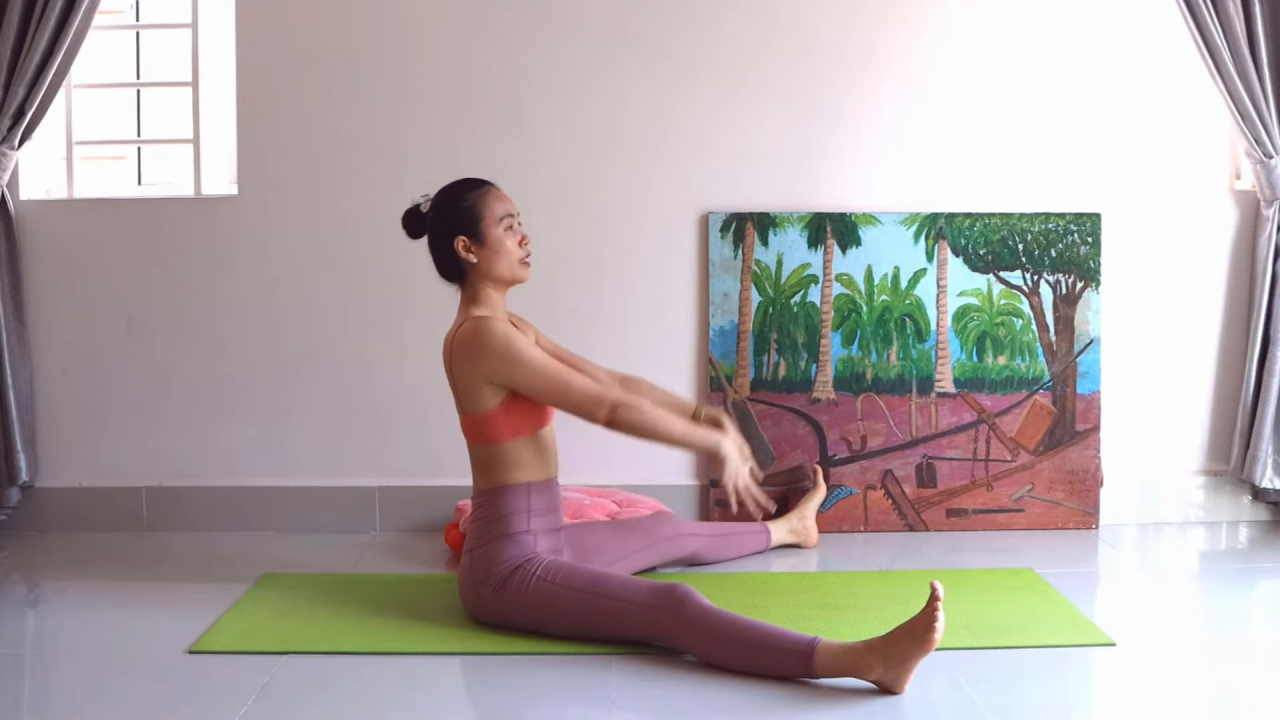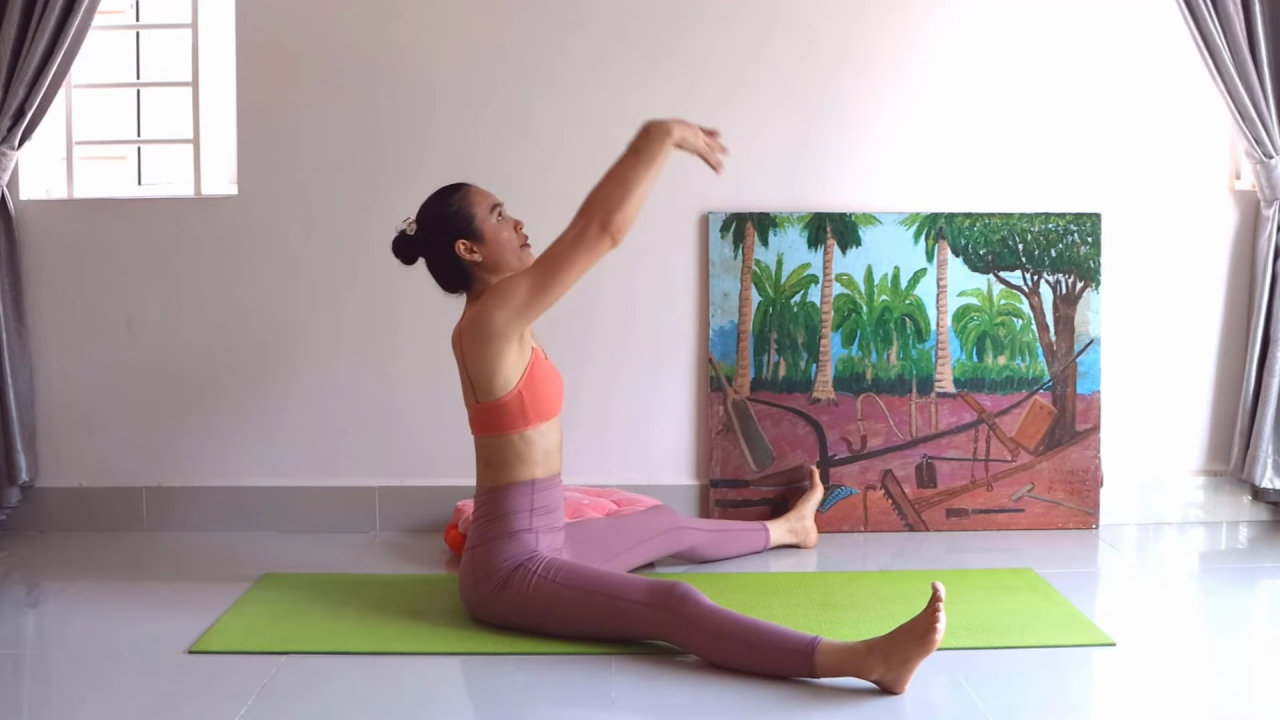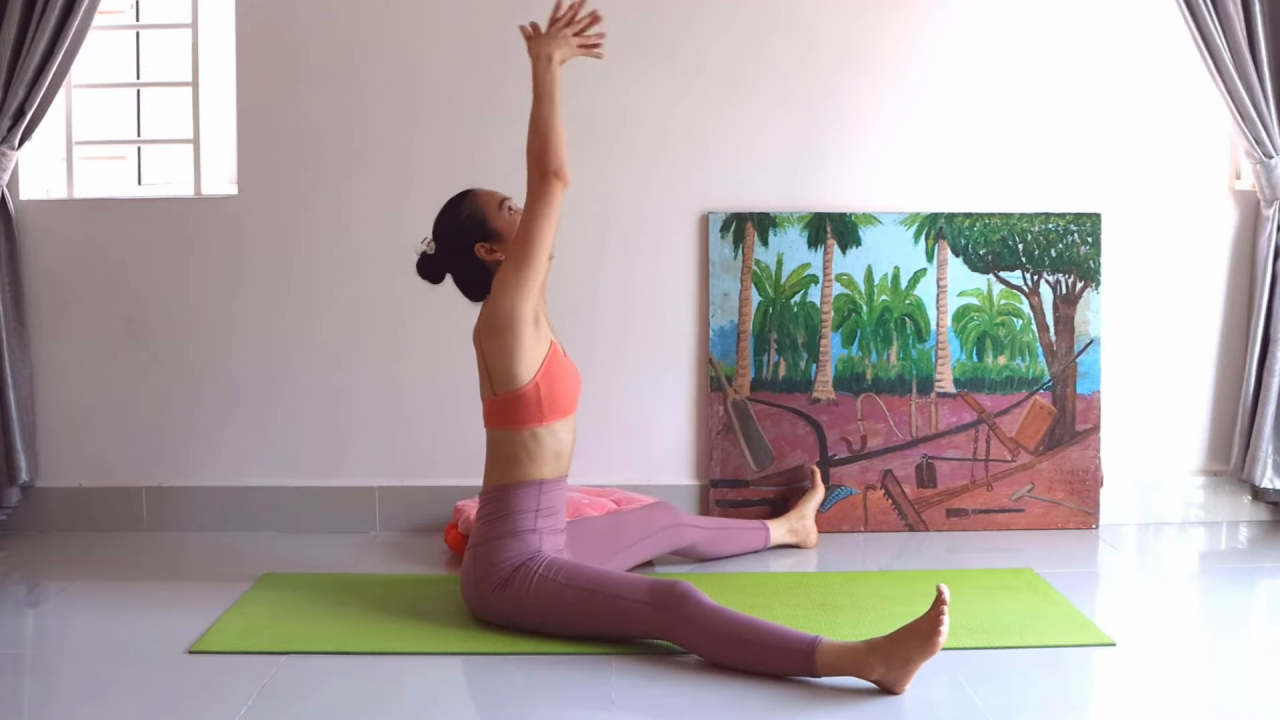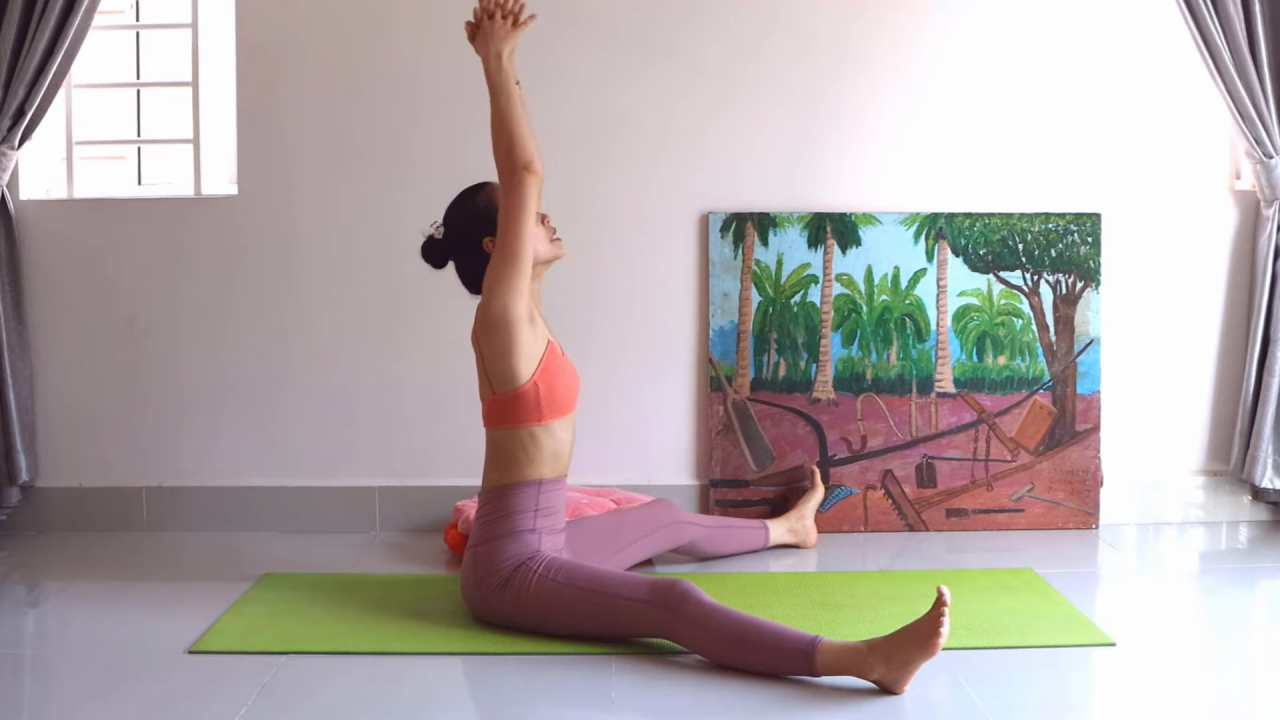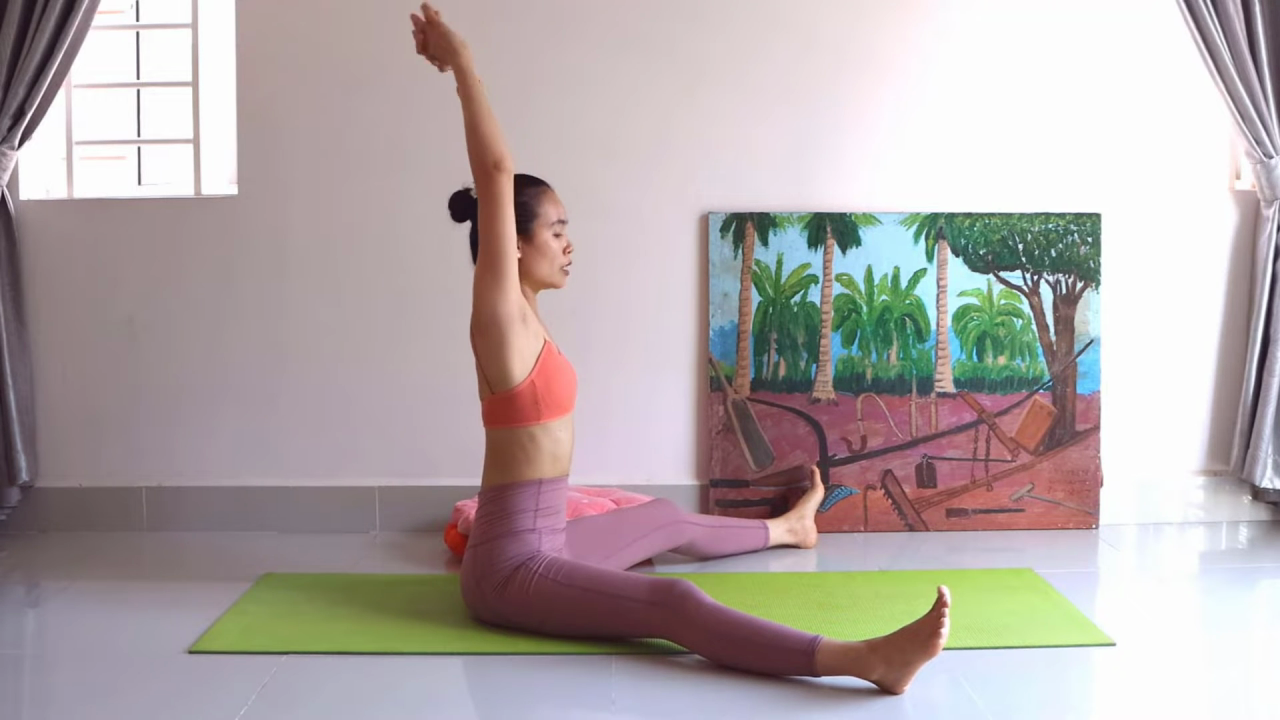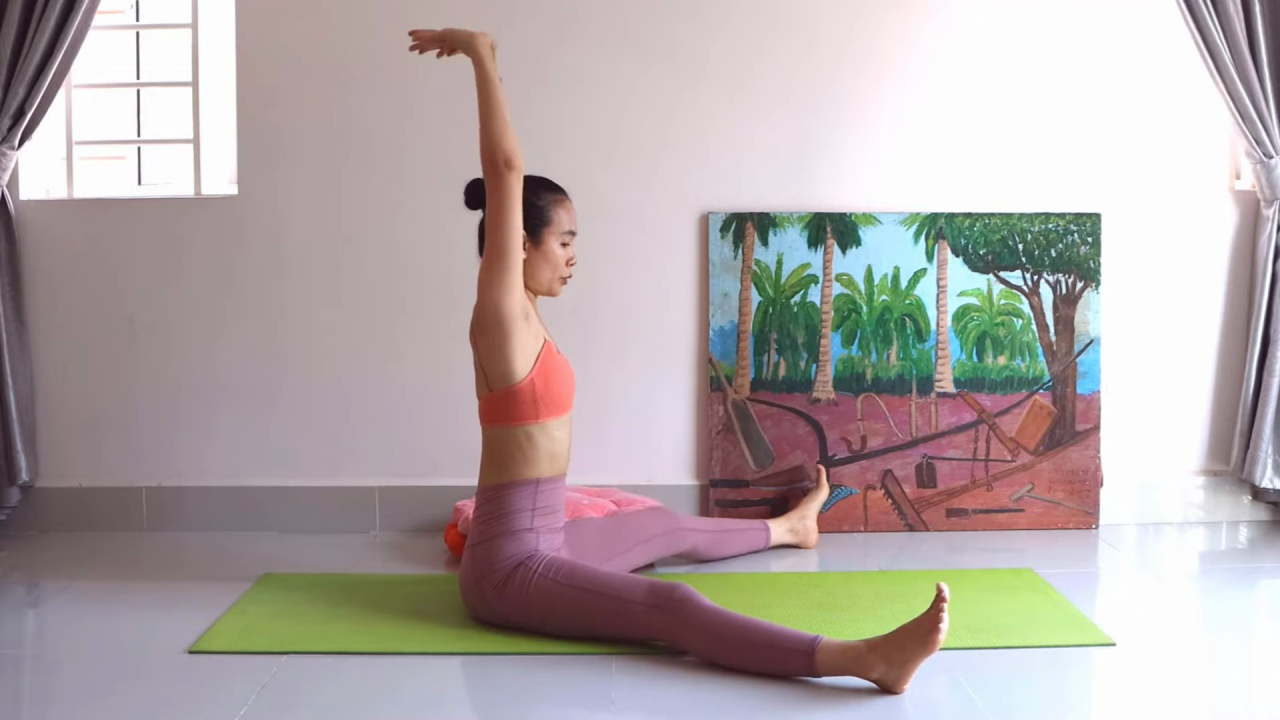
dt=0.5s
person 1, frame 1
left shoulder: (507, 327)
right shoulder: (483, 337)
left elbow: (607, 382)
right elbow: (610, 406)
left wrist: (706, 420)
right wrist: (713, 445)
left hip: (541, 540)
right hip: (508, 567)
left knee: (668, 531)
right knee: (673, 608)
left ankle: (785, 527)
right ankle: (869, 660)
person 1, frame 2
left shoulder: (501, 316)
right shoulder: (490, 319)
left elbow: (591, 230)
right elbow: (603, 231)
left wrist: (654, 144)
right wrist: (655, 139)
left hip: (539, 541)
right hip: (510, 568)
left knee: (664, 527)
right knee: (672, 605)
left ankle: (782, 528)
right ankle: (868, 660)
person 1, frame 3
left shoulder: (519, 315)
right shoulder: (505, 313)
left elbow: (546, 181)
right elbow: (553, 179)
left wrist: (549, 66)
right wrist: (547, 67)
left hip: (539, 539)
right hip: (511, 566)
left knee: (665, 522)
right knee: (674, 607)
left ankle: (785, 528)
right ankle: (867, 660)
person 1, frame 4
left shoulder: (519, 313)
right shoulder: (502, 313)
left elbow: (520, 174)
right elbow: (525, 171)
left wrist: (503, 64)
right wrist: (496, 63)
left hip: (538, 540)
right hip: (510, 566)
left knee: (664, 520)
right knee: (673, 604)
left ankle: (784, 528)
right ankle: (867, 659)
person 1, frame 5
left shoulder: (519, 312)
right shoulder: (499, 312)
left elbow: (499, 173)
right elbow: (496, 173)
right wrist: (463, 65)
left hip: (542, 539)
right hip: (511, 565)
left knee: (666, 520)
right knee: (674, 605)
left ankle: (783, 529)
right ankle: (867, 659)
person 1, frame 6
left shoulder: (518, 315)
right shoulder: (500, 313)
left elbow: (505, 172)
right elbow: (505, 172)
right wrist: (481, 57)
left hip: (539, 540)
right hip: (509, 564)
left knee: (667, 527)
right knee: (673, 607)
left ankle: (784, 528)
right ankle: (866, 659)
